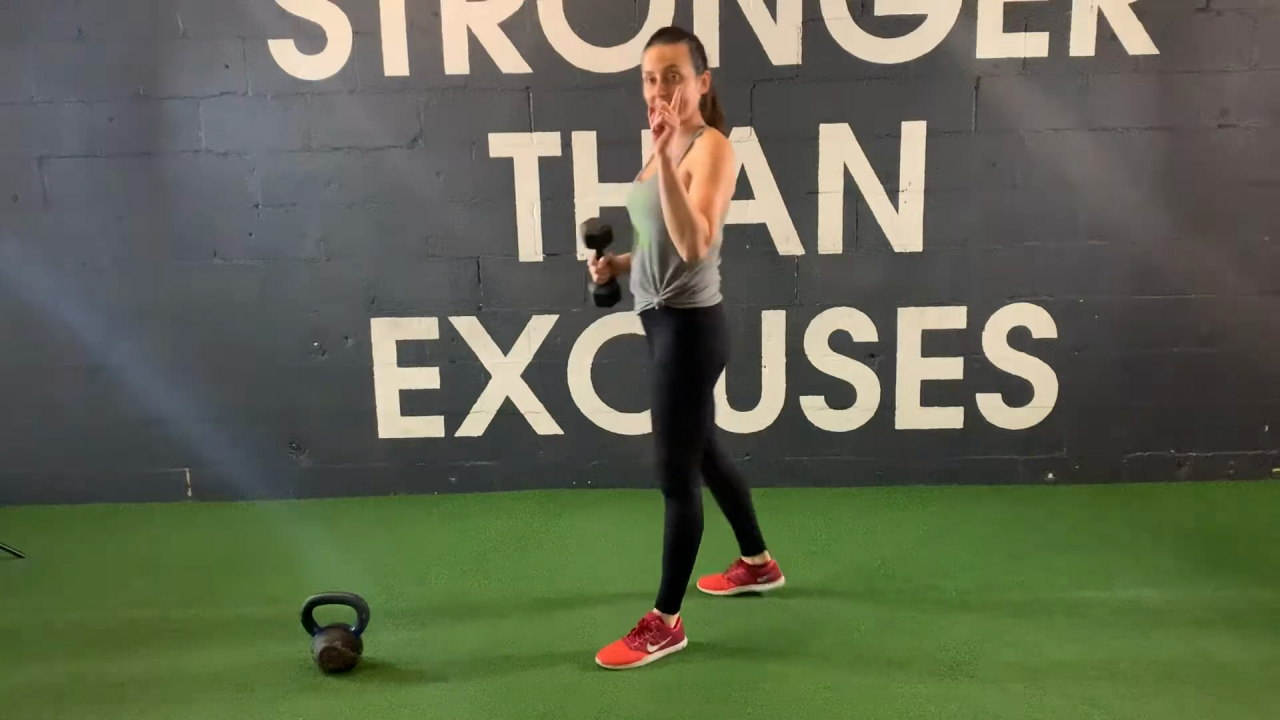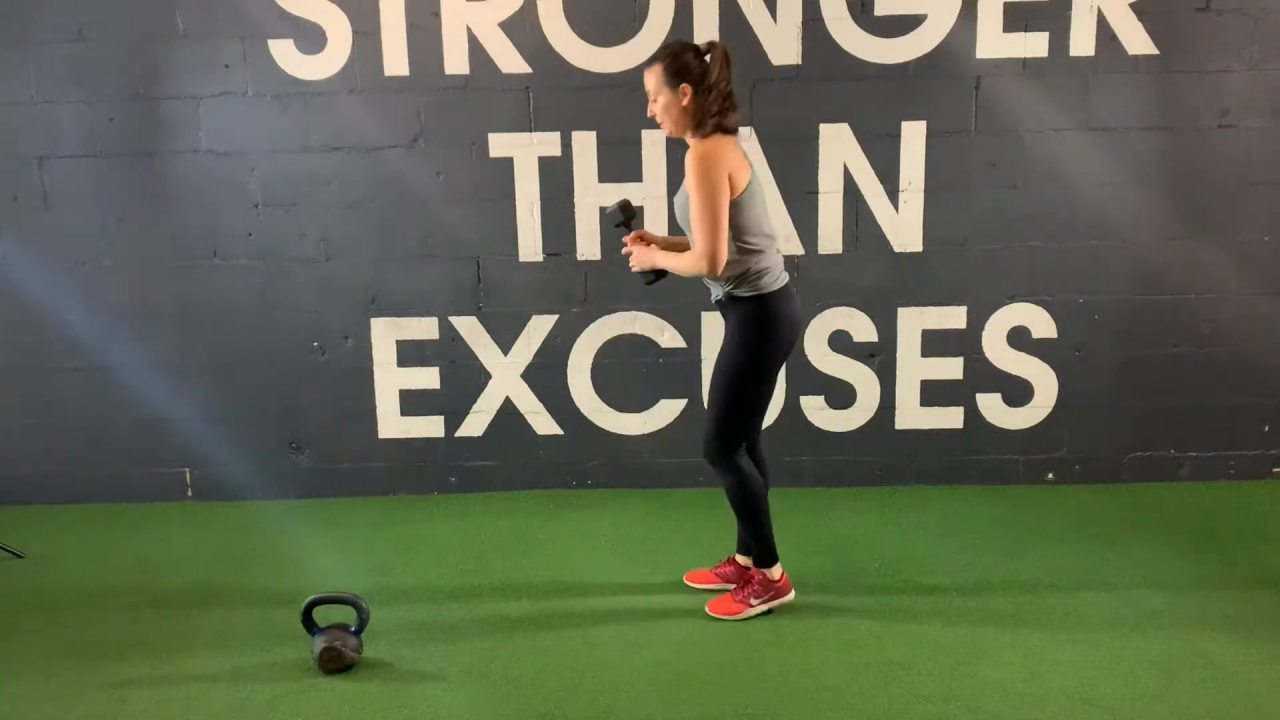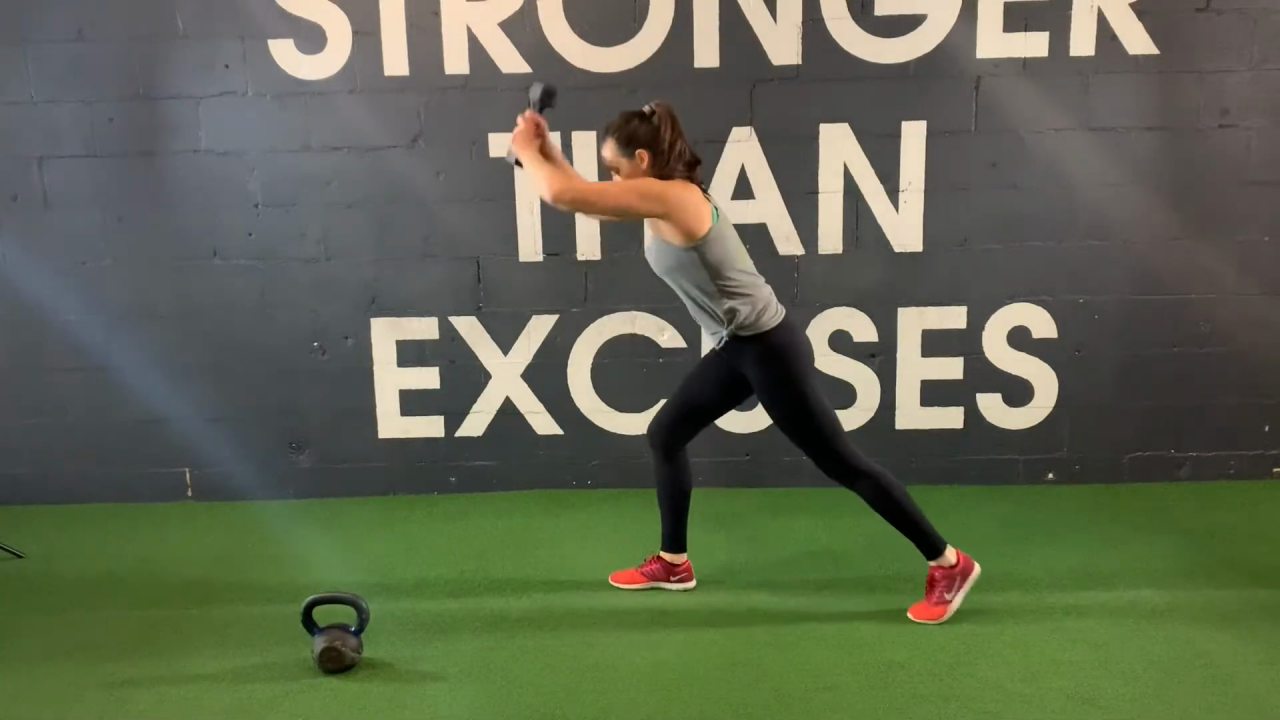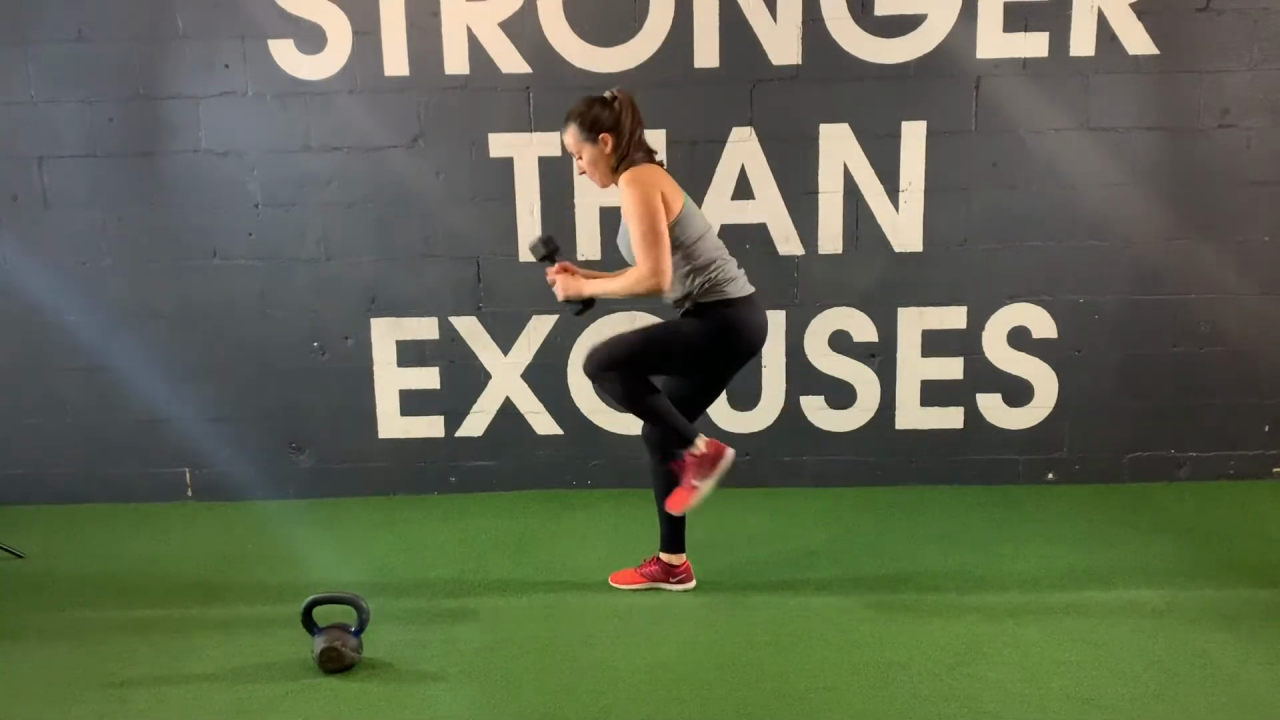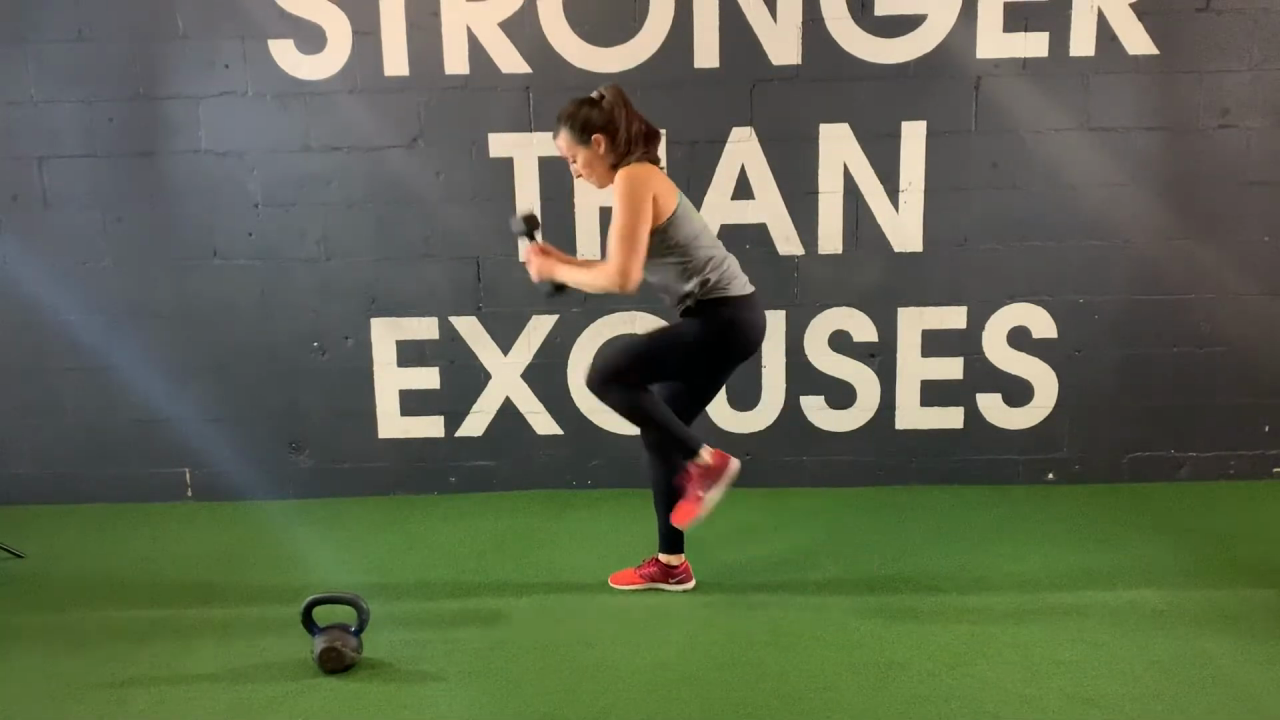
dt=1s
person 1, frame 1
left shoulder: (712, 147)
right shoulder: (664, 149)
left elbow: (694, 246)
left wrist: (664, 159)
right wrist: (621, 262)
left hip: (690, 327)
right hip: (664, 323)
left knee: (675, 476)
right knee: (702, 456)
left ankle: (665, 620)
right ankle: (758, 561)
person 1, frame 2
left shoulder: (704, 154)
right shoulder: (716, 146)
left elbow: (711, 260)
left wrist: (656, 261)
right wrist: (661, 243)
left hip: (759, 314)
right hip: (755, 310)
left knee: (721, 448)
right knee: (739, 445)
left ankle: (769, 575)
right ankle: (745, 562)
person 1, frame 3
left shoulder: (667, 197)
right shoulder: (669, 196)
left elbow: (562, 195)
right elbow: (583, 192)
left wrist: (526, 150)
right wrist: (544, 148)
left hip: (769, 349)
right hip: (737, 349)
left knee: (841, 463)
right knee: (665, 436)
left ankle: (950, 564)
right ankle: (673, 562)
person 1, frame 4
left shoulder: (640, 182)
right shoulder: (639, 180)
left elbow: (652, 279)
right elbow: (642, 272)
left wrist: (585, 285)
right wrist: (580, 277)
left hip: (727, 320)
right hip: (717, 320)
left knee: (602, 363)
right knee: (662, 430)
left ankle: (701, 452)
right ankle: (672, 563)
person 1, frame 5
left shoulder: (634, 180)
right shoulder: (632, 177)
left elbow: (622, 279)
right elbow: (629, 269)
left wrist: (562, 273)
right wrist: (562, 262)
left hip: (728, 318)
right hip: (715, 317)
left knee: (606, 375)
right knee: (662, 434)
left ankle: (704, 462)
right ankle: (671, 563)
